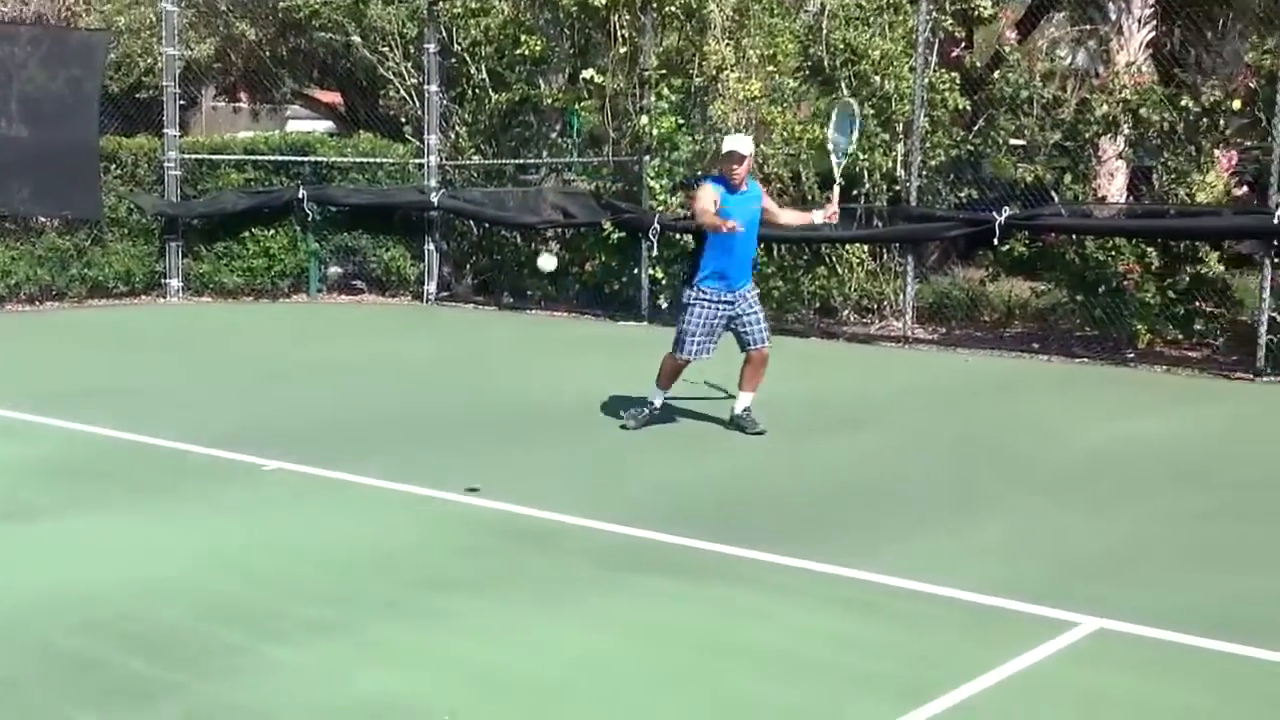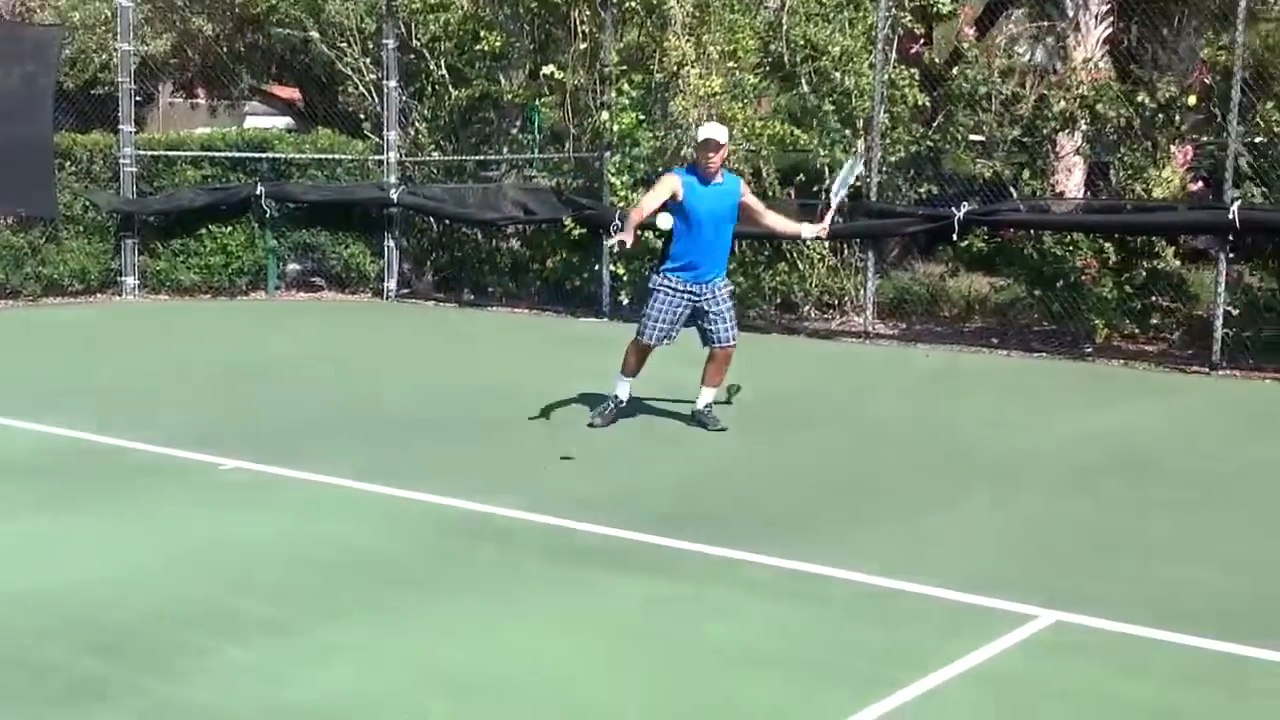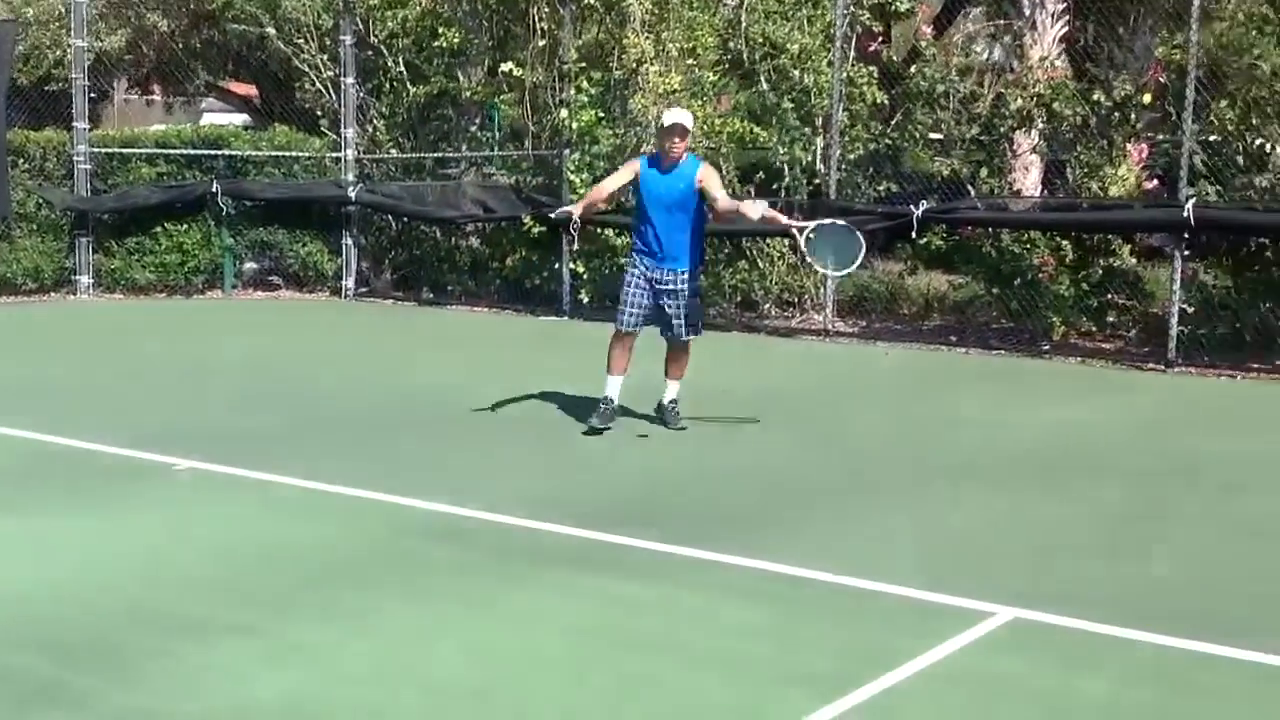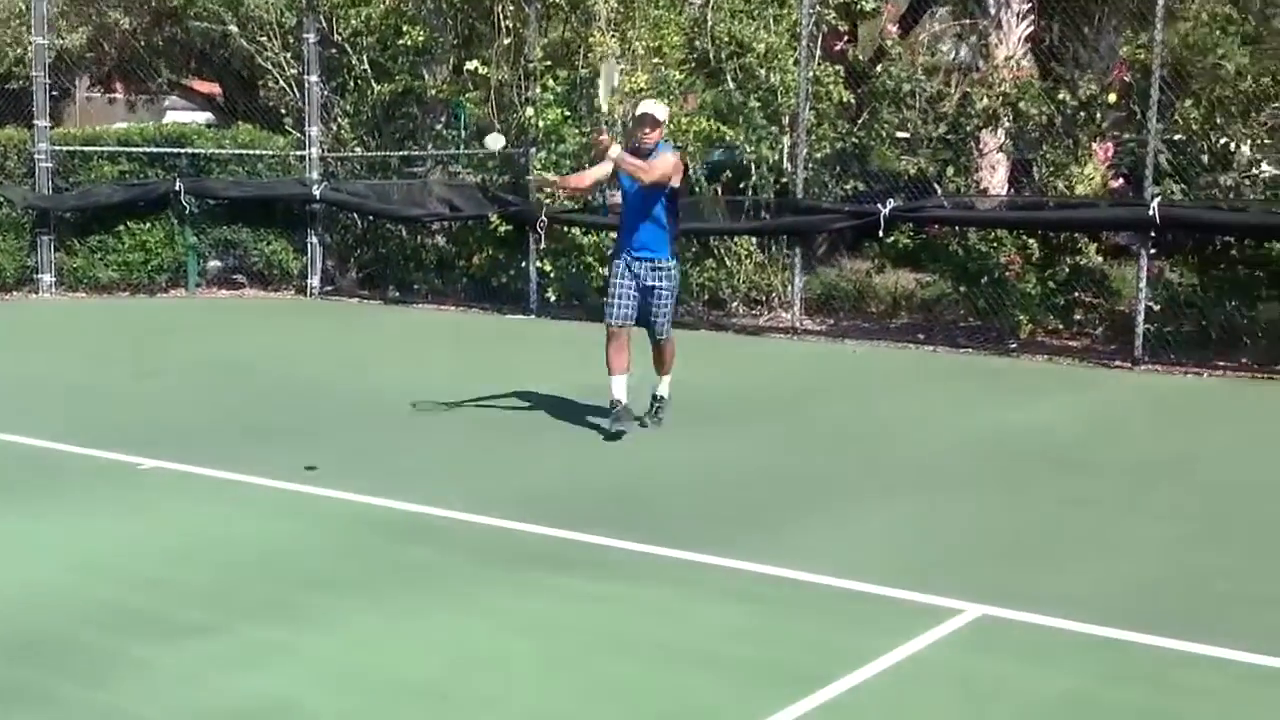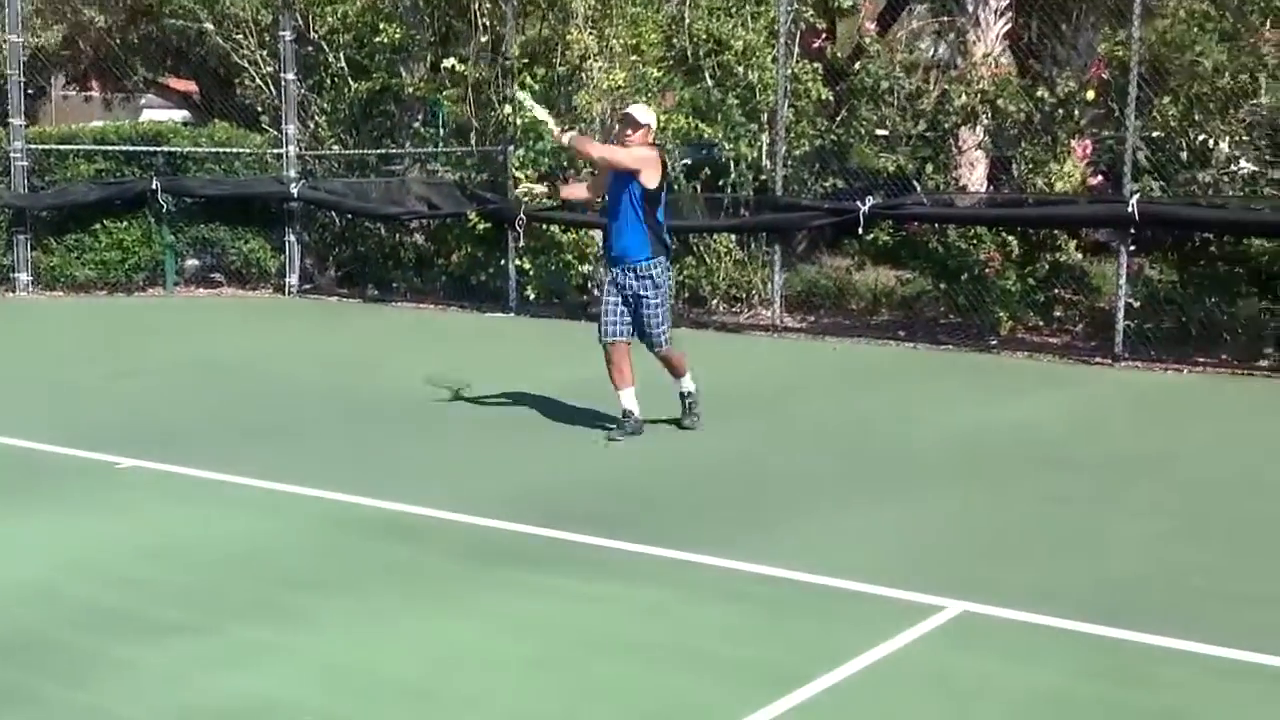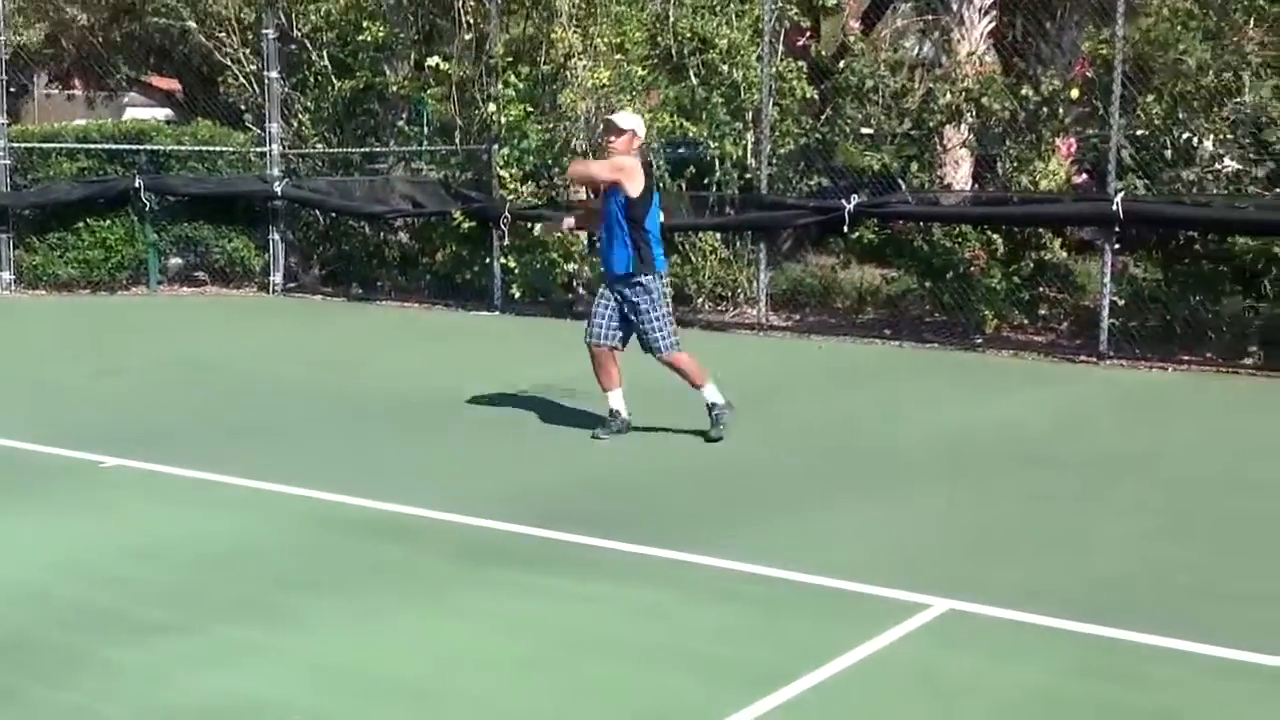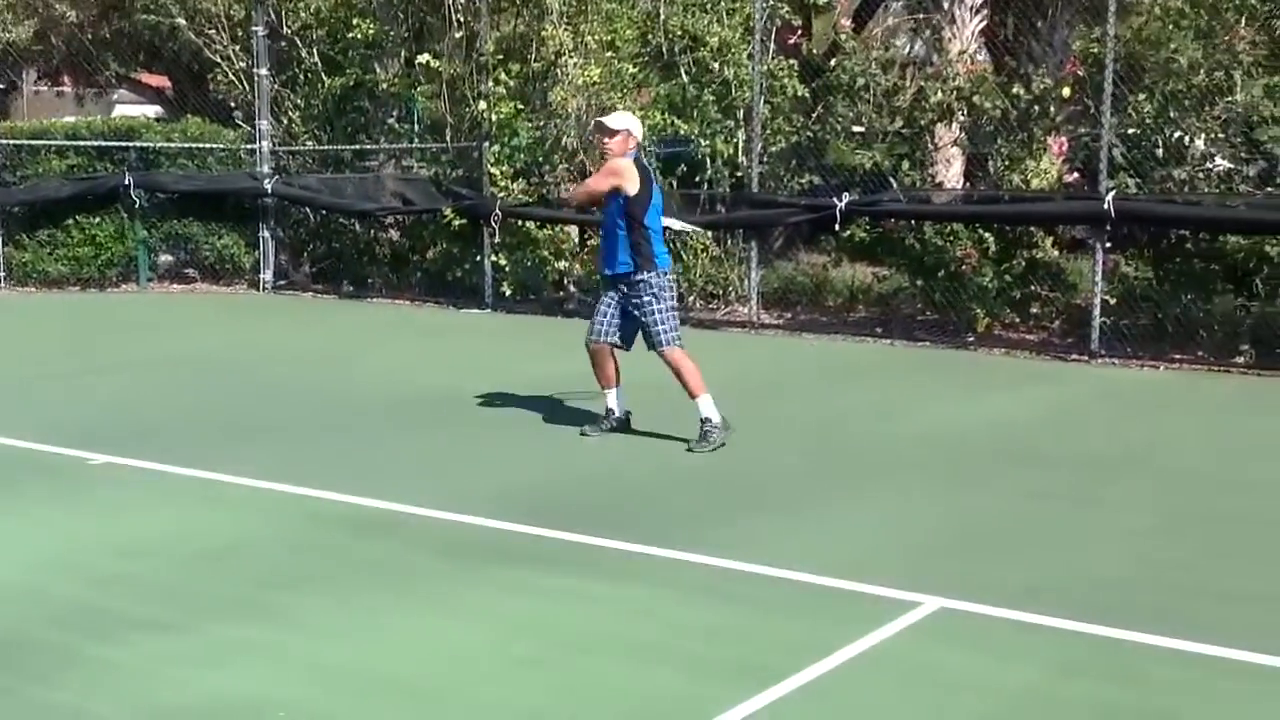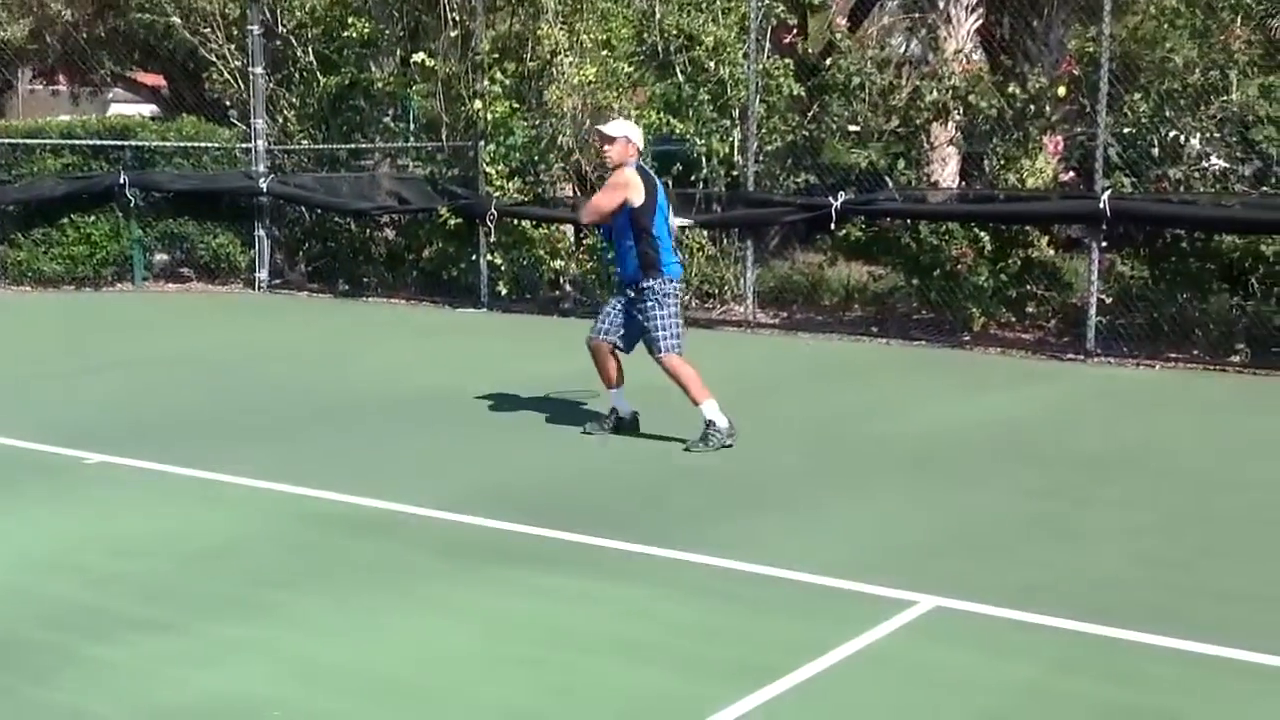
dt=0.1s
person 1, frame 1
left shoulder: (757, 192)
right shoulder: (709, 189)
left elbow: (776, 215)
right elbow: (703, 217)
left wrist: (819, 216)
right wrist: (724, 225)
left hip: (742, 290)
right hip: (704, 290)
left knee: (758, 351)
right knee: (683, 355)
left ankle: (740, 410)
right ankle: (653, 404)
person 1, frame 2
left shoulder: (736, 185)
right shoulder: (676, 180)
left elbow: (764, 216)
right elbow: (643, 206)
left wrist: (806, 229)
right wrist: (628, 230)
left hip: (714, 283)
right hip: (674, 280)
left knee: (724, 348)
right knee: (645, 341)
left ankle: (702, 406)
right ankle: (619, 399)
person 1, frame 3
left shoulder: (701, 171)
right shoulder: (640, 166)
left elbow: (724, 205)
right elbow: (604, 189)
left wrist: (752, 209)
right wrist: (581, 205)
left hip: (682, 271)
right hip: (642, 265)
left knee: (680, 340)
right knee: (624, 331)
left ankle: (668, 402)
right ankle: (609, 402)
person 1, frame 4
left shoulder: (670, 158)
right shoulder: (623, 158)
left elbow: (644, 174)
right elbow: (585, 180)
left wrist: (615, 152)
right wrist: (556, 181)
left hip: (661, 263)
right hip: (627, 259)
left knee: (661, 338)
right knee: (618, 329)
left ankle: (660, 396)
right ankle: (619, 405)
person 1, frame 5
left shoulder: (649, 157)
right shoulder: (611, 166)
left elbow: (599, 152)
right elbow: (586, 192)
left wrist: (570, 139)
right wrist: (552, 189)
left hip: (650, 267)
right hip: (617, 268)
left knee: (660, 345)
right knee: (615, 343)
left ankle: (688, 390)
right ankle: (630, 414)
person 1, frame 6
left shoulder: (627, 166)
right shoulder: (616, 175)
left elbow: (575, 173)
right elbow: (599, 219)
left wrist: (577, 164)
right wrist: (572, 221)
left hip: (644, 278)
right hip: (615, 278)
left knee: (664, 352)
right knee: (598, 344)
left ankle: (716, 404)
right ankle: (617, 414)
person 1, frame 7
left shoulder: (621, 166)
right shoulder: (634, 171)
left elbow: (576, 196)
left wrist: (586, 183)
left hip: (649, 276)
right hip: (622, 278)
left knee: (668, 349)
right knee: (597, 342)
left ankle: (713, 421)
right ankle: (616, 414)
person 1, frame 8
left shoulder: (626, 176)
right shoulder: (641, 180)
left elbow: (587, 215)
left wrist: (603, 213)
left hip: (656, 282)
right hip: (634, 283)
left knee: (667, 356)
right knee: (599, 342)
left ankle: (719, 425)
right ankle: (621, 414)
